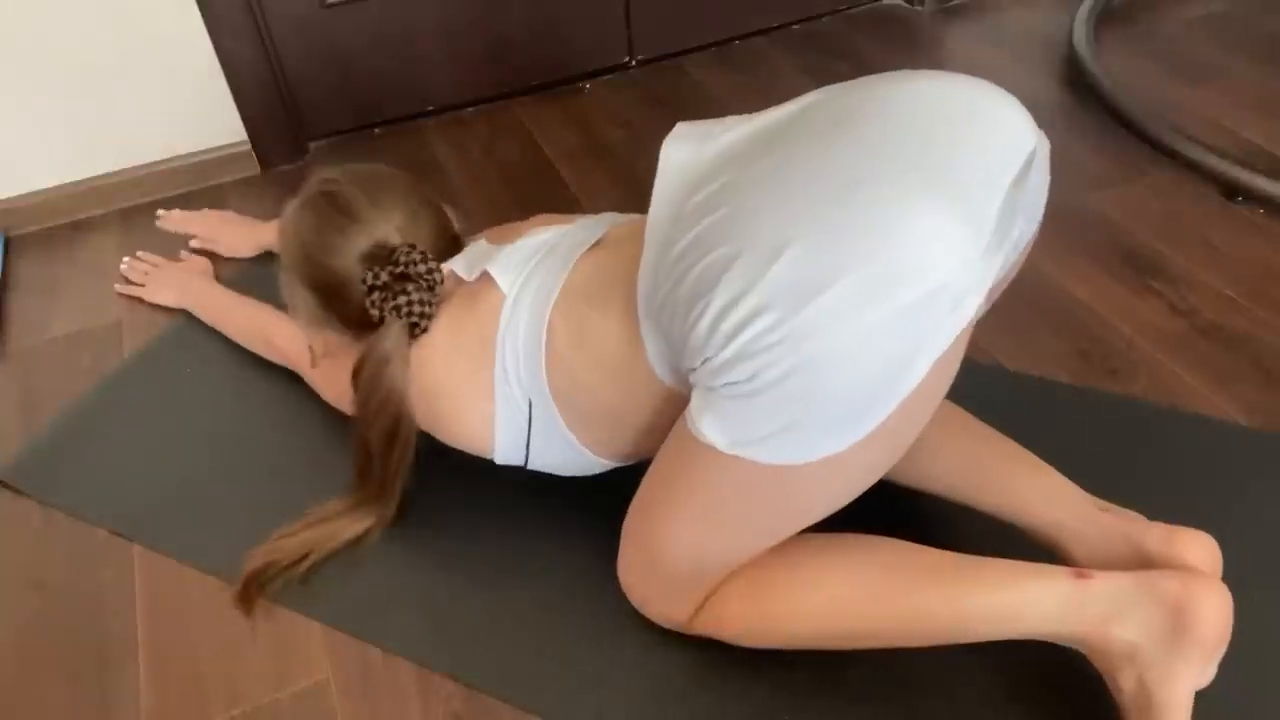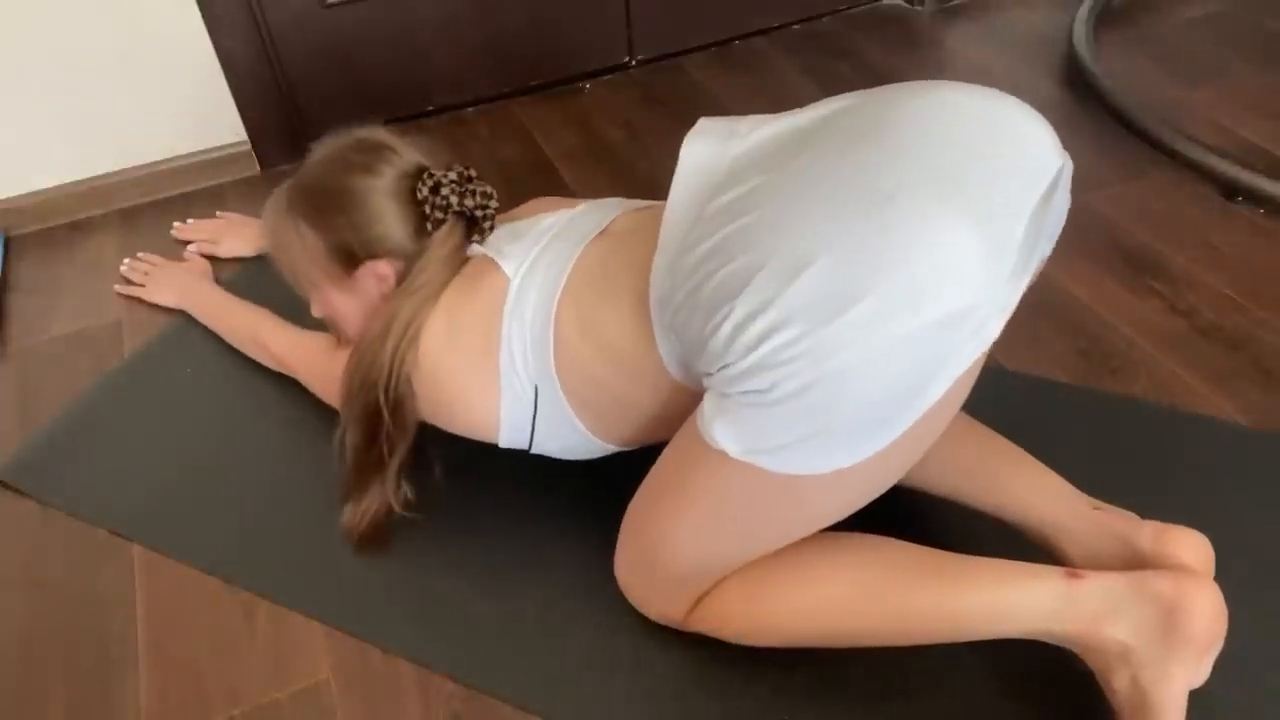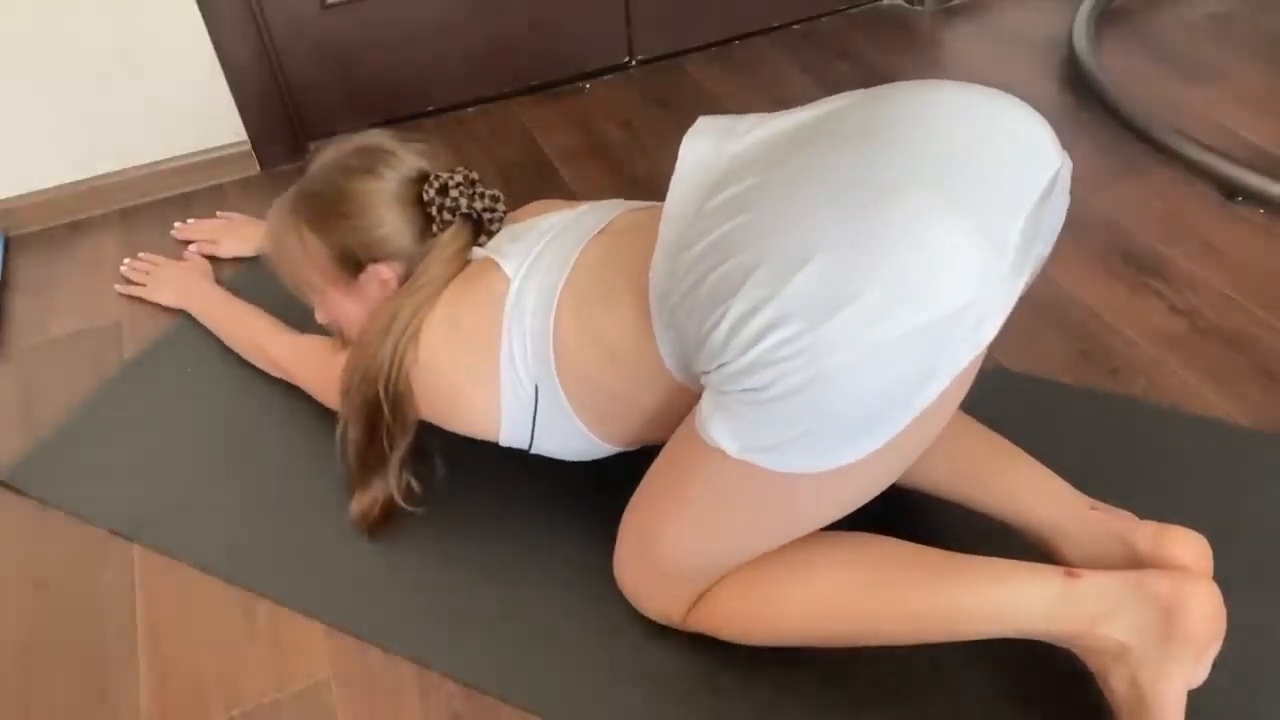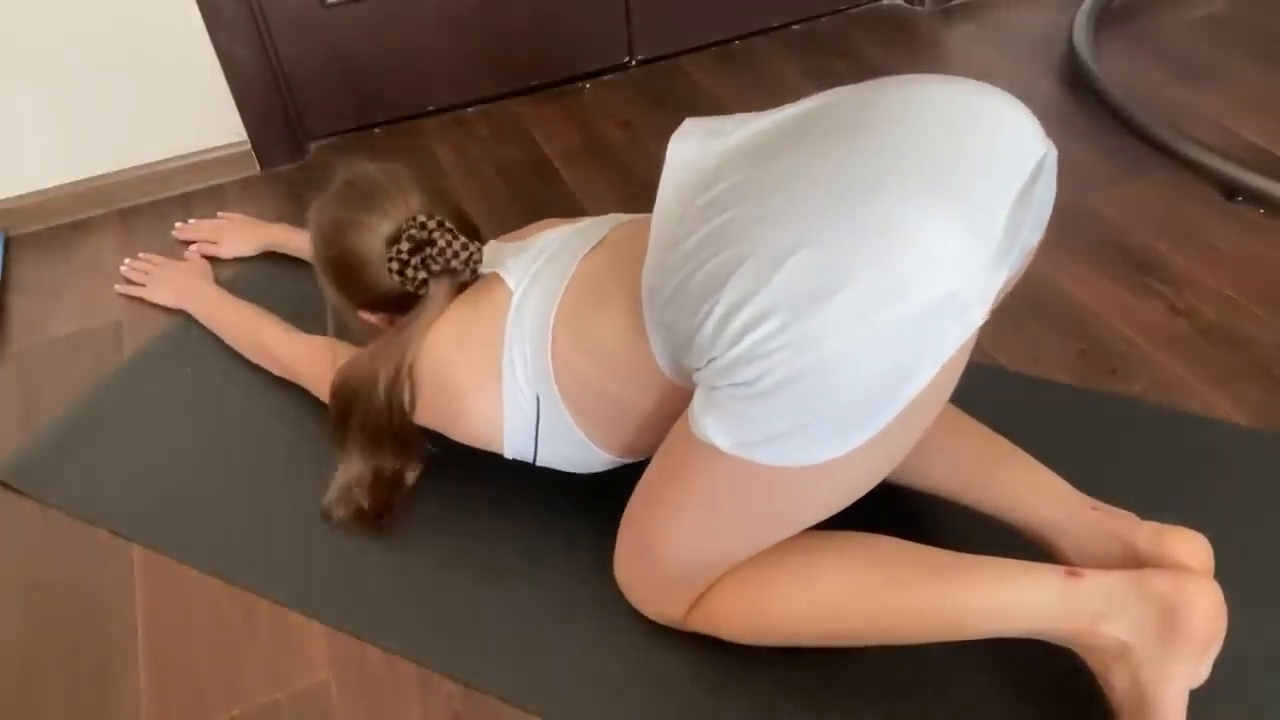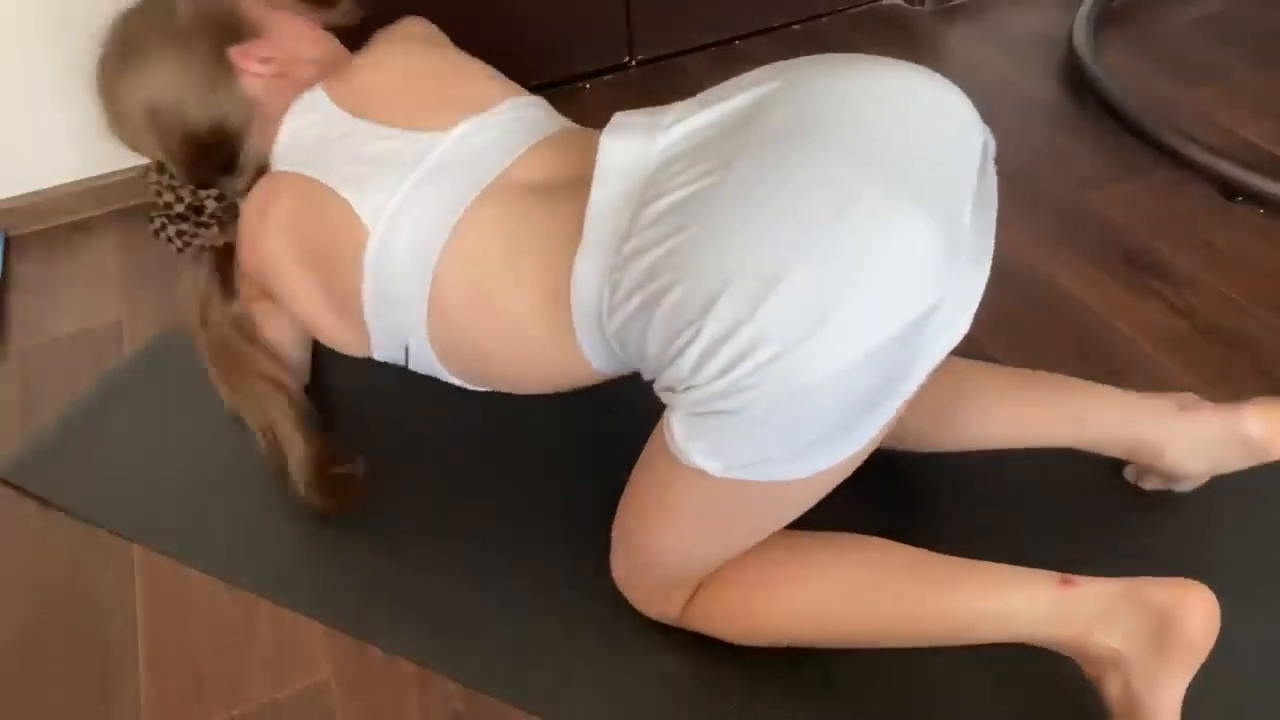
dt=1s
person 1, frame 1
left shoulder: (404, 375)
right shoulder: (499, 245)
left elbow: (301, 338)
right elbow: (394, 234)
left wrist: (197, 290)
right wrist: (267, 232)
left hip: (832, 294)
left knee: (672, 584)
right knee: (838, 407)
left ankle: (1117, 611)
right ankle: (1108, 533)
person 1, frame 2
left shoulder: (417, 359)
right shoulder: (501, 227)
left elbow: (295, 352)
right elbow: (385, 231)
left wrist: (200, 291)
right wrist: (278, 229)
left hip: (853, 298)
left knee: (669, 579)
right knee: (843, 408)
left ankle: (1106, 608)
right ankle: (1103, 530)
person 1, frame 3
left shoulder: (417, 362)
right shoulder: (504, 230)
left elbow: (292, 355)
right elbow: (379, 234)
left wrist: (198, 292)
right wrist: (278, 232)
left hip: (853, 299)
left knee: (666, 579)
right knee: (849, 404)
left ankle: (1102, 609)
right ankle: (1098, 531)
person 1, frame 4
left shoulder: (423, 371)
right shoulder: (513, 248)
left elbow: (298, 352)
right elbow: (399, 240)
left wrist: (201, 295)
right wrist: (273, 235)
left hip: (833, 292)
left knee: (670, 582)
right knee: (838, 408)
left ankle: (1106, 611)
right ankle: (1099, 531)
person 1, frame 5
left shoulder: (270, 236)
left elbow: (277, 369)
left hip: (801, 301)
left knee: (664, 574)
right knee: (833, 390)
left ankle: (1104, 617)
right ankle: (1175, 427)
